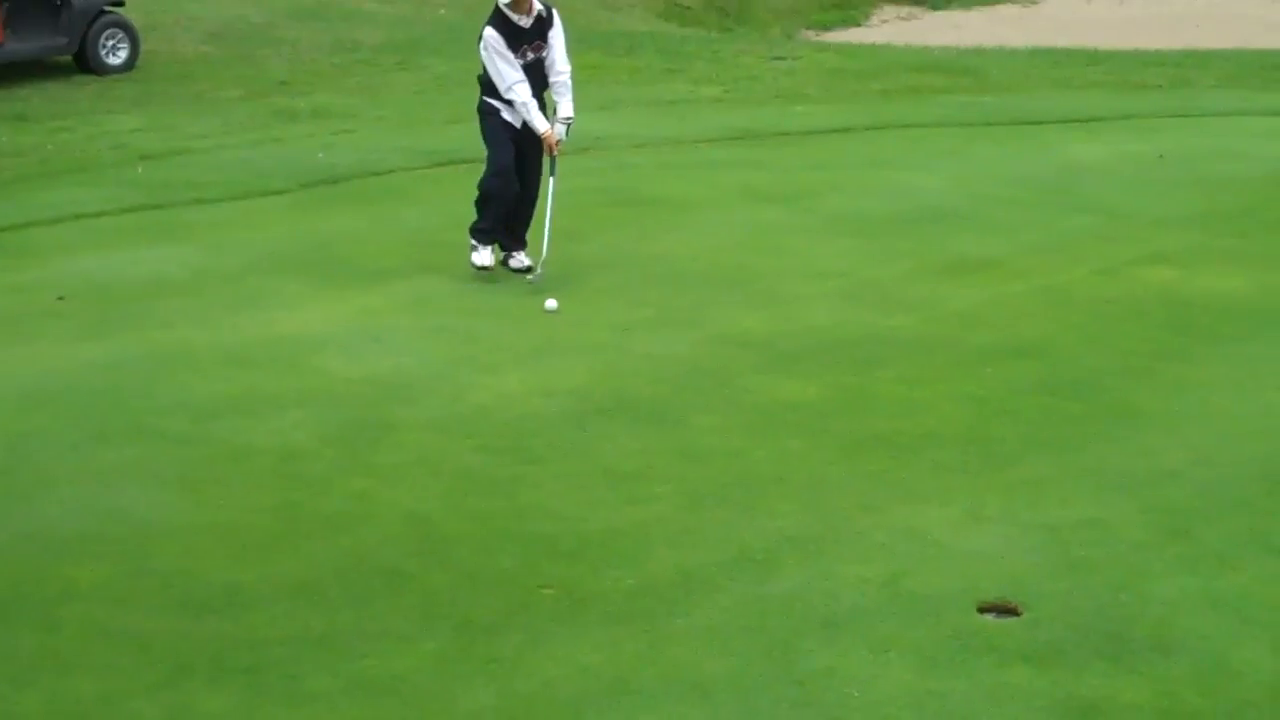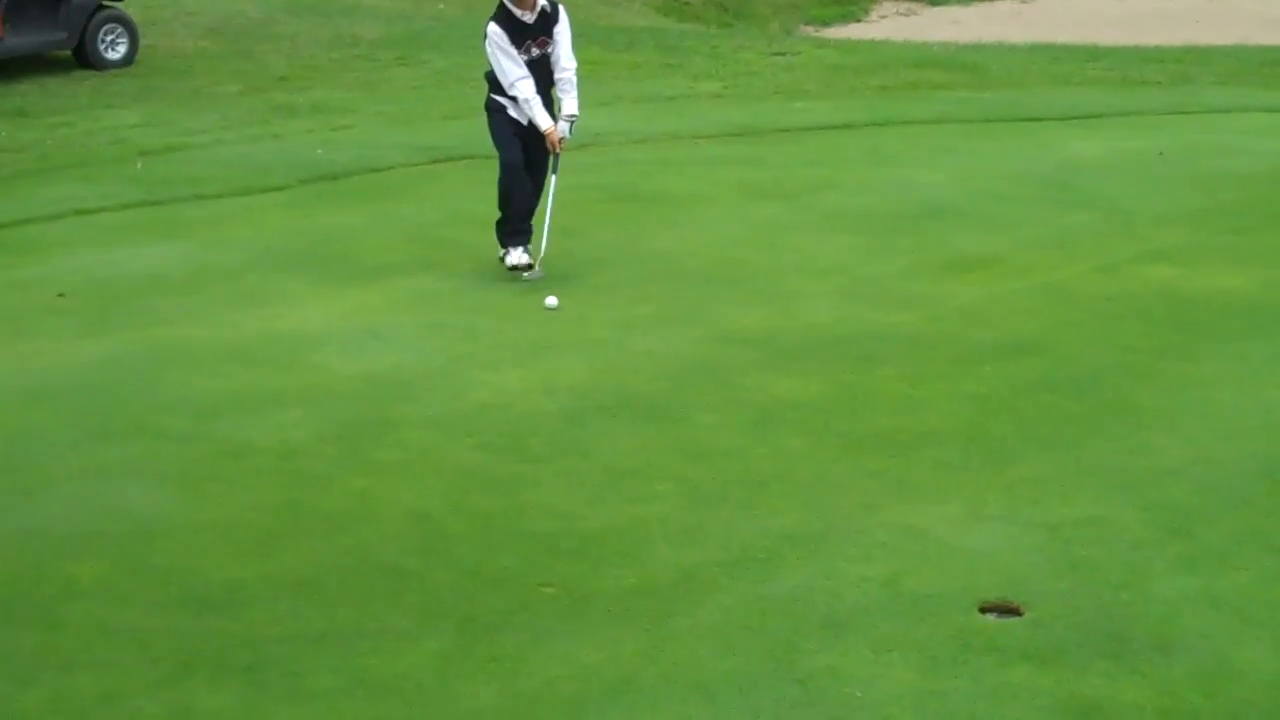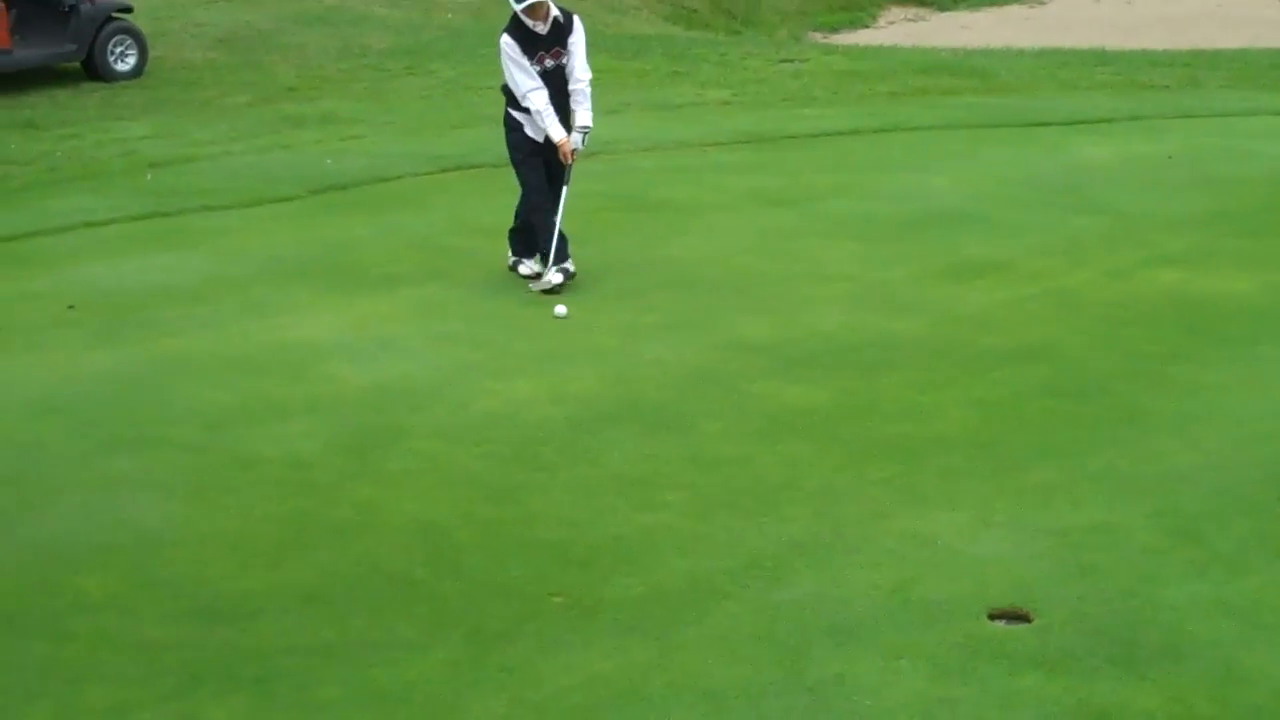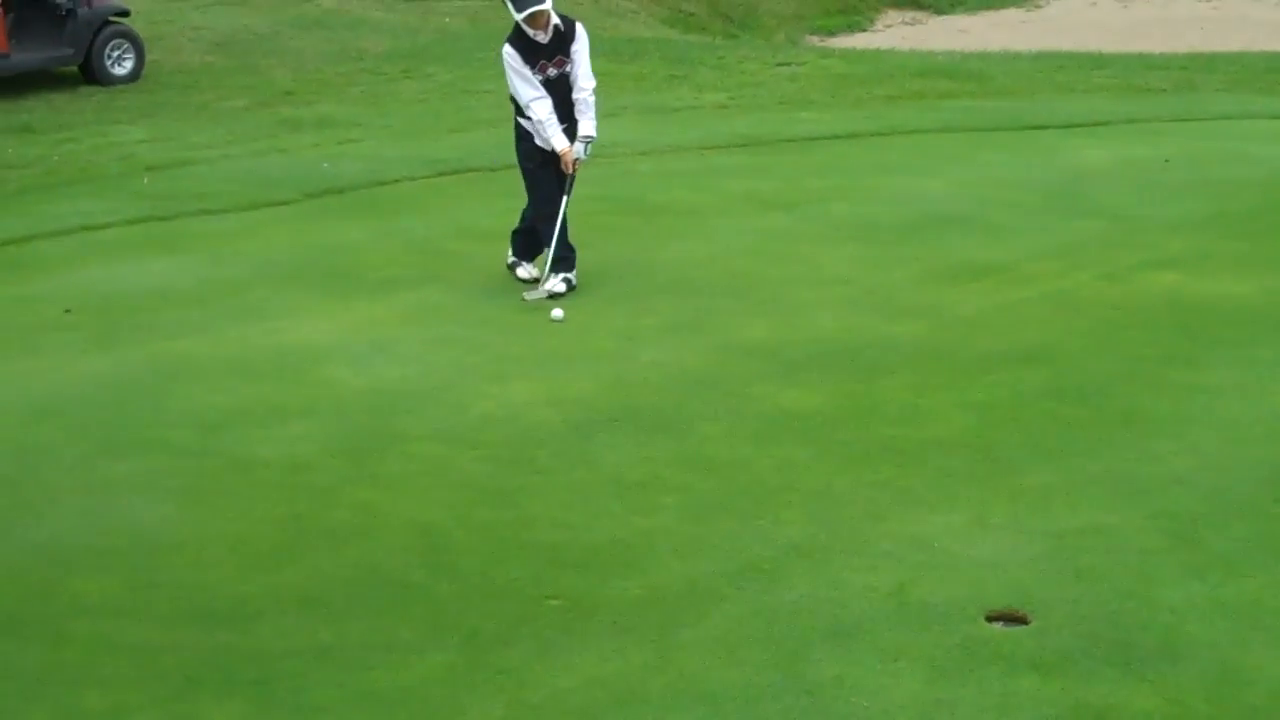
dt=0.1s
person 1, frame 1
right shoulder: (494, 33)
left elbow: (558, 71)
right elbow: (514, 87)
left wrist: (563, 118)
right wrist: (542, 128)
left hip: (534, 107)
right hip: (499, 109)
left knee: (528, 181)
right knee: (502, 168)
left ankle: (513, 245)
right ankle: (483, 237)
person 1, frame 2
right shoulder: (498, 29)
left elbow: (565, 67)
right elbow: (518, 82)
left wrist: (567, 115)
right wrist: (546, 125)
left hip: (540, 106)
right hip: (506, 107)
left knee: (533, 178)
right knee: (513, 168)
left ankle: (512, 240)
right ankle: (515, 239)
person 1, frame 3
right shoulder: (511, 40)
left elbow: (579, 78)
right elbow: (531, 94)
left wrist: (581, 126)
right wrist: (559, 137)
left hip: (558, 118)
right hip: (525, 123)
left knee: (550, 192)
right knee: (536, 192)
left ankle: (523, 250)
right ankle: (557, 259)
person 1, frame 4
left shoulder: (573, 32)
right shoulder: (513, 50)
left elbow: (584, 87)
right elbow: (535, 102)
left wrist: (584, 136)
right wrist: (560, 145)
left hip: (570, 126)
right hip: (534, 132)
left knee: (551, 199)
right knee: (546, 199)
left ankle: (522, 252)
right ankle: (562, 268)
